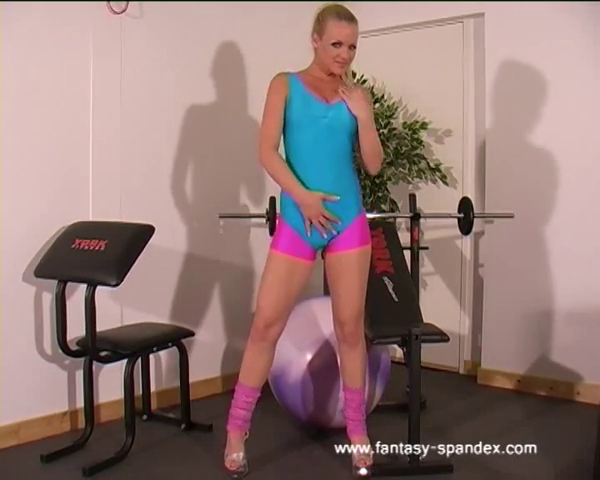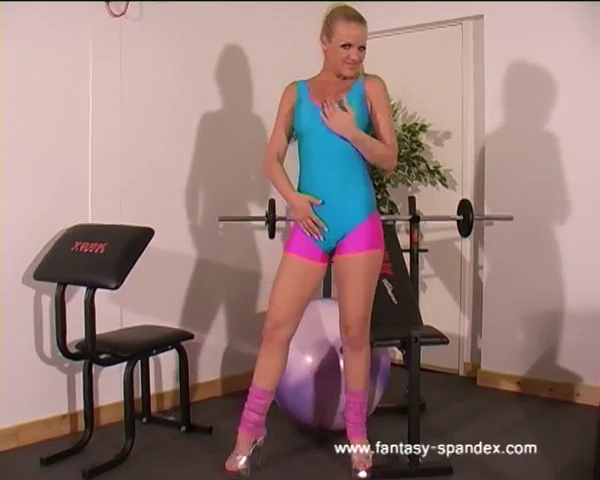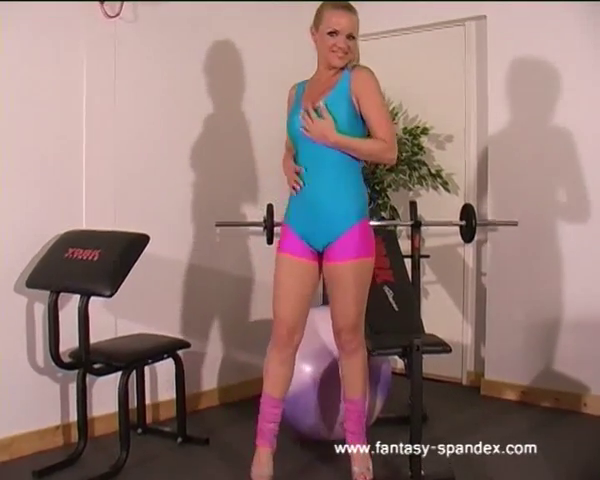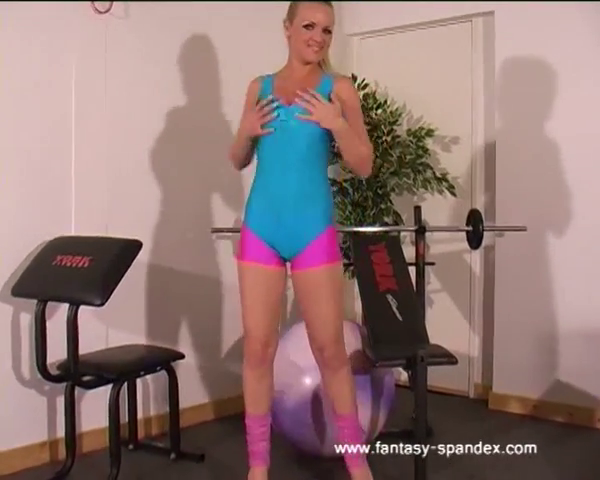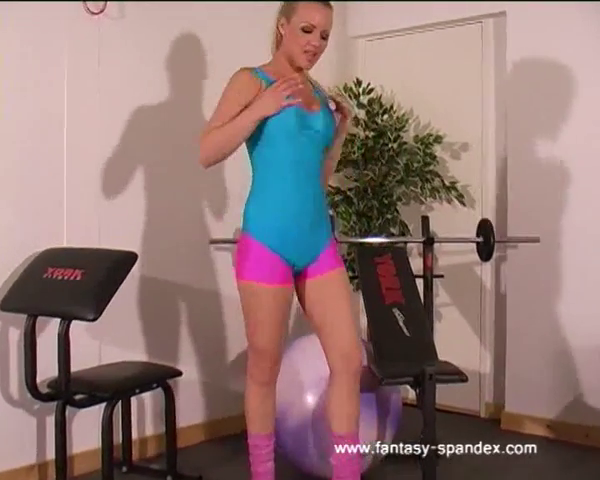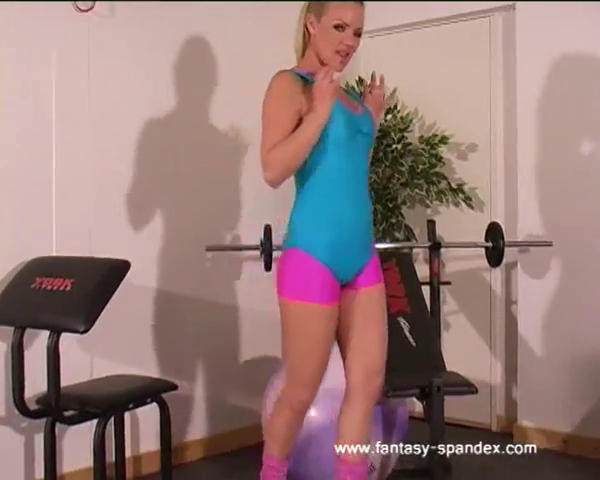
dt=0.4s
person 1, frame 1
left shoulder: (357, 95)
right shoulder: (285, 85)
left elbow: (374, 164)
right elbow: (267, 150)
left wrist: (364, 115)
right wrist: (300, 195)
left hip: (348, 219)
right hip: (296, 219)
left knee: (350, 327)
right knee: (265, 324)
left ankle: (357, 431)
right ankle: (237, 429)
person 1, frame 2
left shoulder: (370, 88)
right shoulder: (296, 93)
left elbow: (389, 158)
right elbow: (272, 158)
left wrist: (348, 130)
right wrist: (292, 198)
left hip: (358, 220)
right hip: (311, 222)
left knee: (354, 331)
right knee: (277, 326)
left ankle: (356, 434)
right ankle: (249, 432)
person 1, frame 3
left shoulder: (360, 81)
right shoulder: (296, 91)
left elbow: (388, 150)
left wrist: (334, 137)
right wrist: (287, 162)
left hip: (346, 222)
right hip: (299, 223)
left knee: (348, 335)
right knee: (283, 333)
person 1, frame 4
left shoulder: (339, 88)
right shoulder: (262, 86)
left elbow: (364, 167)
right elbow: (236, 161)
left wrist: (338, 124)
right wrist: (247, 129)
left hip: (315, 229)
right hip: (260, 227)
left knee: (330, 350)
right knee: (257, 349)
person 1, frame 5
left shoulder: (323, 96)
right shoulder: (251, 80)
right elbow: (207, 153)
left wrist: (340, 131)
right wrist: (261, 107)
left hip: (319, 241)
right hip: (267, 240)
left knee: (348, 361)
right knee: (265, 367)
person 1, frame 6
left shoulder: (349, 94)
right shoulder: (288, 85)
right elbow: (274, 170)
left wrist: (370, 118)
right wrist: (321, 110)
left hip: (361, 254)
right hip: (312, 252)
left knee: (366, 385)
right knee: (301, 389)
